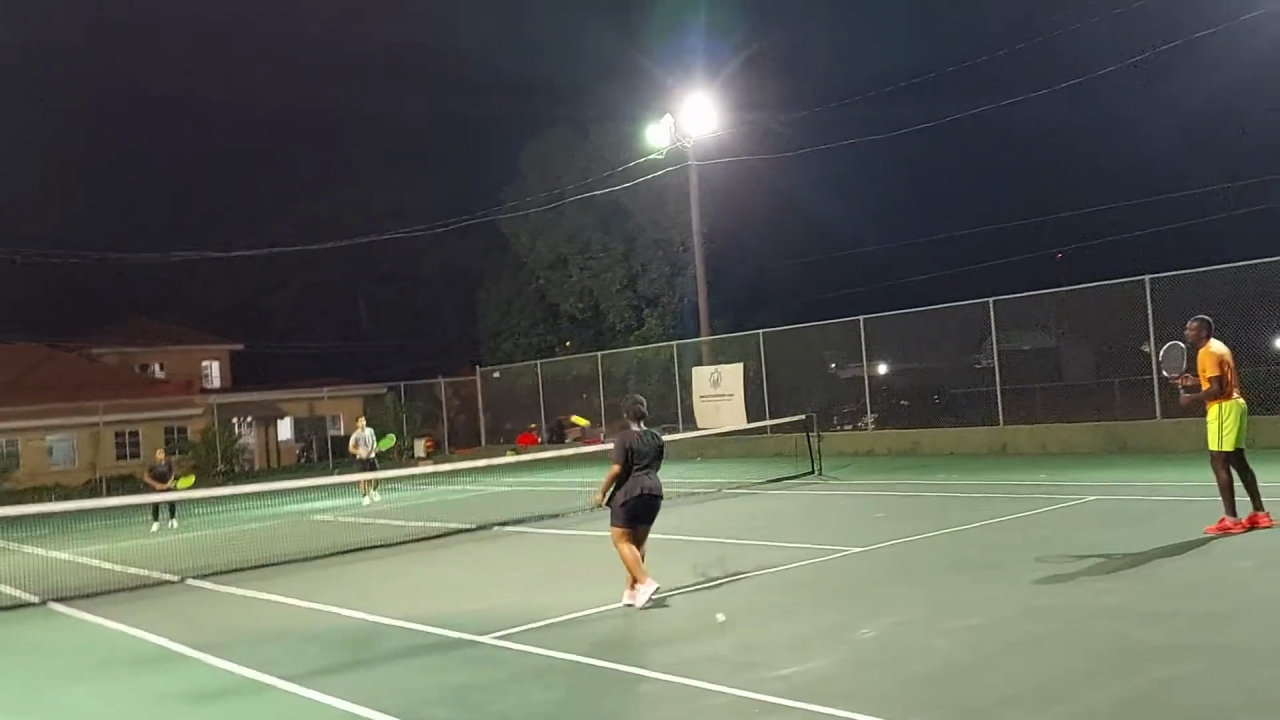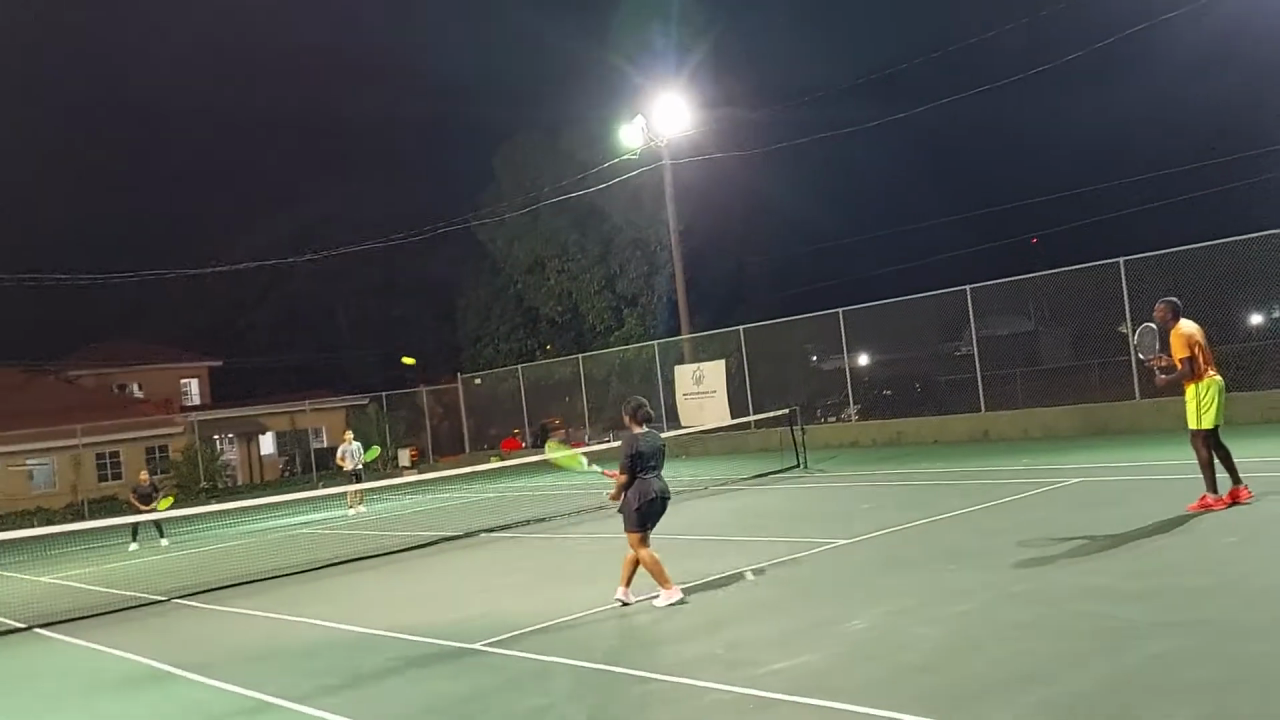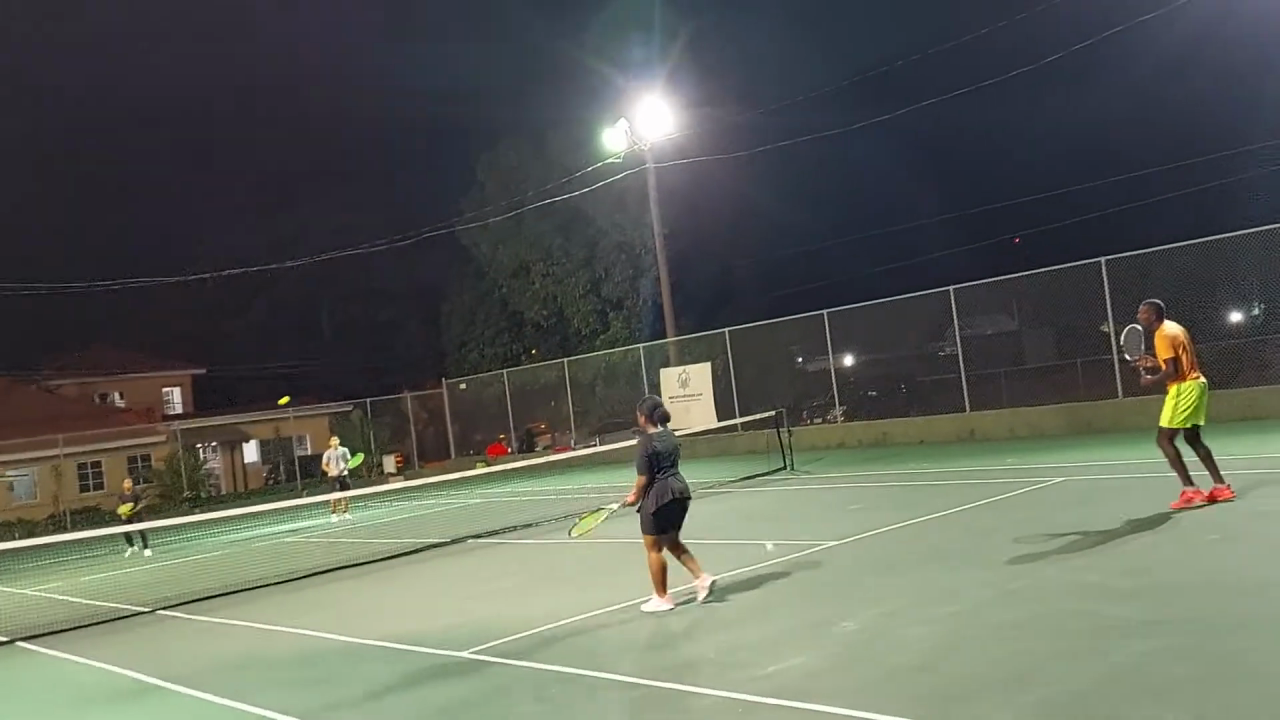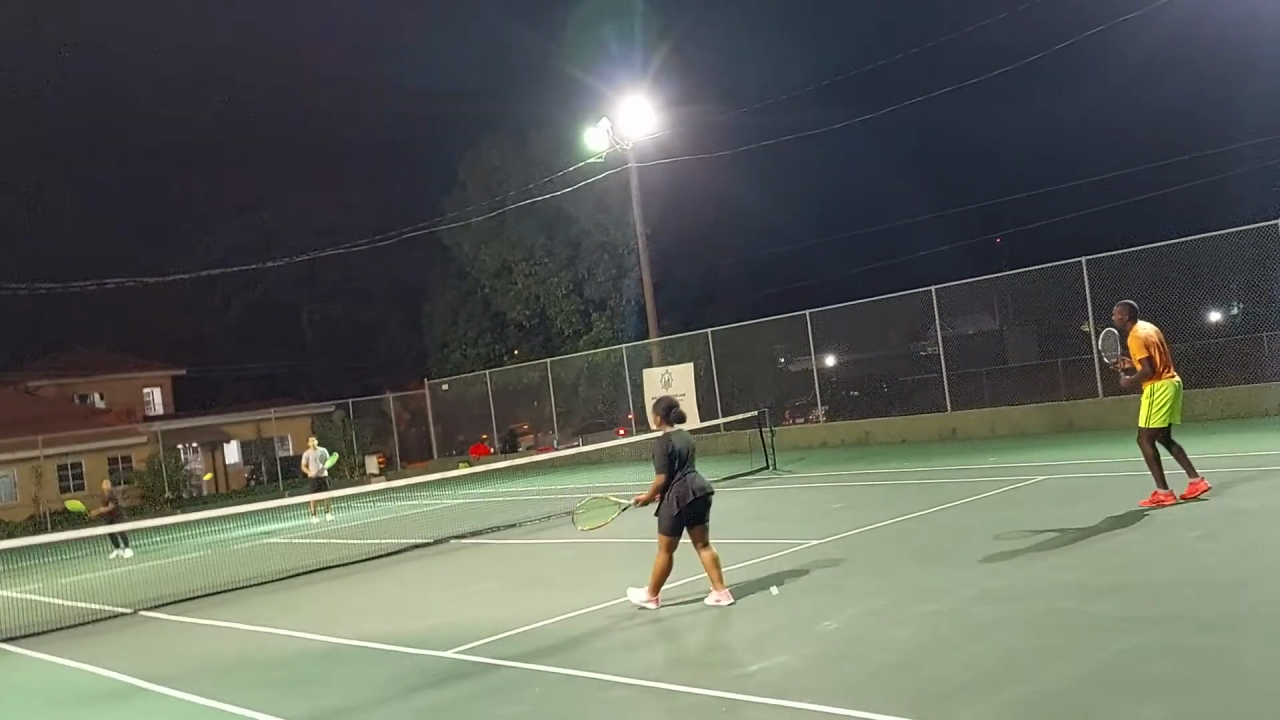
dt=0.3s
person 1, frame 1
left shoulder: (624, 438)
right shoulder: (656, 438)
left elbow: (616, 470)
left wrist: (602, 493)
left hip: (629, 493)
right hip: (652, 492)
left knee: (622, 541)
right knee: (638, 543)
left ankle: (645, 583)
right ankle: (631, 591)
person 1, frame 2
left shoulder: (630, 442)
right shoulder: (657, 438)
left elbow: (625, 478)
left wrist: (616, 493)
right wrist: (620, 474)
left hip: (639, 496)
right hip: (660, 493)
left knee: (640, 547)
right knee: (639, 544)
left ankle: (670, 589)
right ankle: (624, 590)
person 1, frame 3
left shoulder: (645, 442)
right shoulder: (671, 437)
left elbow: (644, 479)
left wrist: (634, 497)
right wrist: (639, 493)
left hip: (658, 498)
right hip: (680, 493)
left knee: (653, 549)
right knee: (673, 543)
left ankle: (662, 597)
right ankle: (702, 577)
person 1, frame 4
left shoulder: (663, 442)
right shoulder: (686, 436)
left elbow: (662, 479)
left wrist: (648, 497)
right wrist: (657, 494)
left hip: (679, 498)
right hip: (700, 492)
left knee: (665, 550)
right knee: (703, 545)
left ankle: (650, 595)
right ankle: (721, 592)
person 2, frame 1
left shoulder: (1208, 353)
right shoulder: (1218, 347)
left elbow: (1217, 389)
left wrist: (1192, 398)
right wrist: (1196, 382)
left hip: (1223, 409)
right hip: (1233, 405)
left knee: (1219, 462)
right knee: (1238, 461)
left ankle: (1232, 520)
right ankle: (1259, 514)
person 2, frame 2
left shoulder: (1178, 334)
right shoulder: (1190, 326)
left elbow: (1189, 371)
left wrist: (1166, 380)
right wrist: (1170, 361)
left hip: (1201, 387)
right hip: (1211, 382)
left knee: (1199, 440)
right knee: (1212, 439)
left ankle: (1212, 497)
right ankle: (1239, 487)
person 2, frame 3
left shoulder: (1163, 335)
right shoulder: (1174, 328)
left elbow: (1173, 371)
left wrist: (1151, 380)
right wrist: (1155, 363)
left hip: (1183, 389)
right hip: (1196, 385)
left knee: (1164, 439)
right knee: (1193, 438)
left ankle: (1190, 489)
right ankle: (1221, 487)
person 2, frame 4
left shoulder: (1135, 336)
right shoulder: (1149, 328)
left elbow: (1148, 371)
left wrist: (1130, 381)
right wrist: (1132, 364)
left hip: (1158, 388)
right hip: (1171, 383)
left knee: (1145, 440)
right knee: (1164, 437)
left ankle: (1163, 492)
right ankle: (1196, 480)
